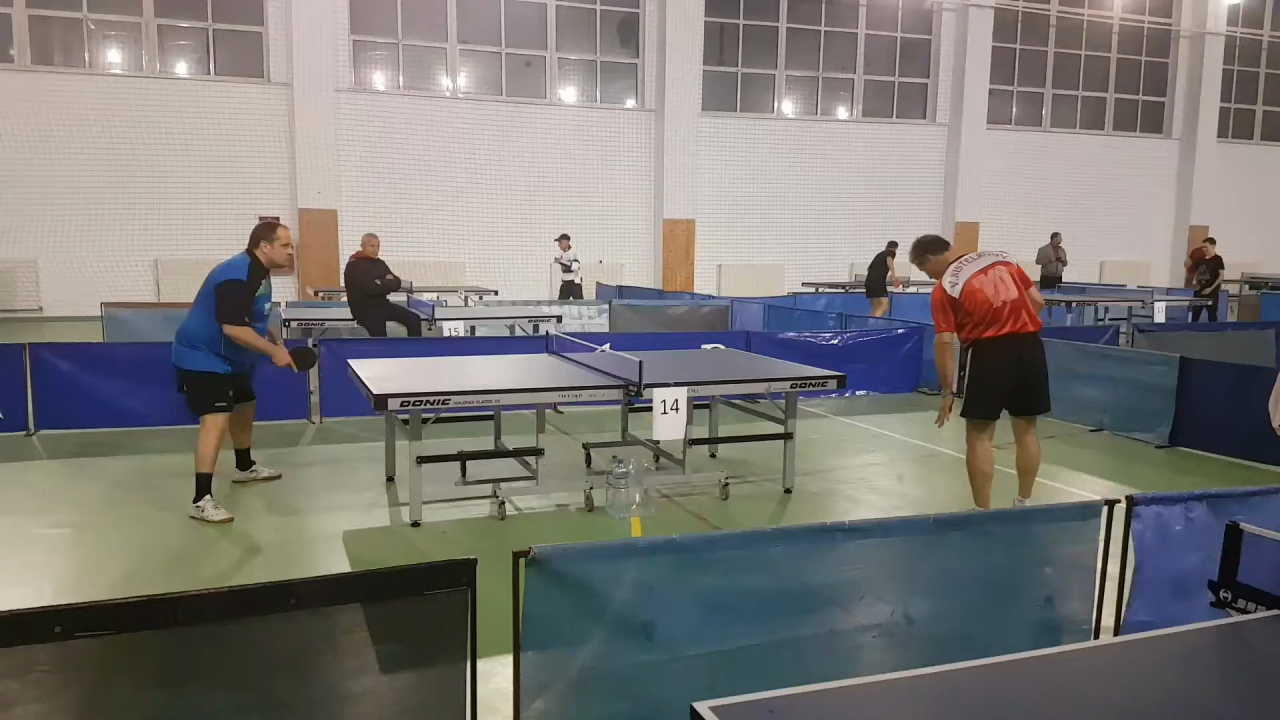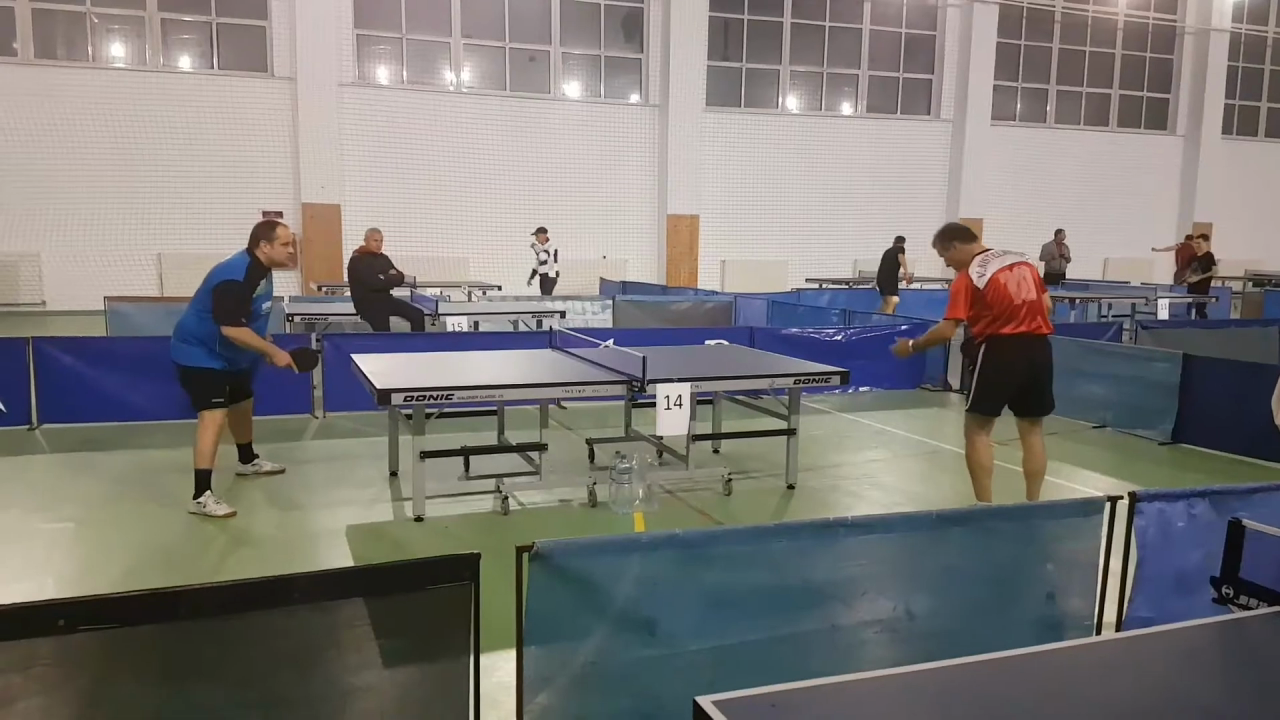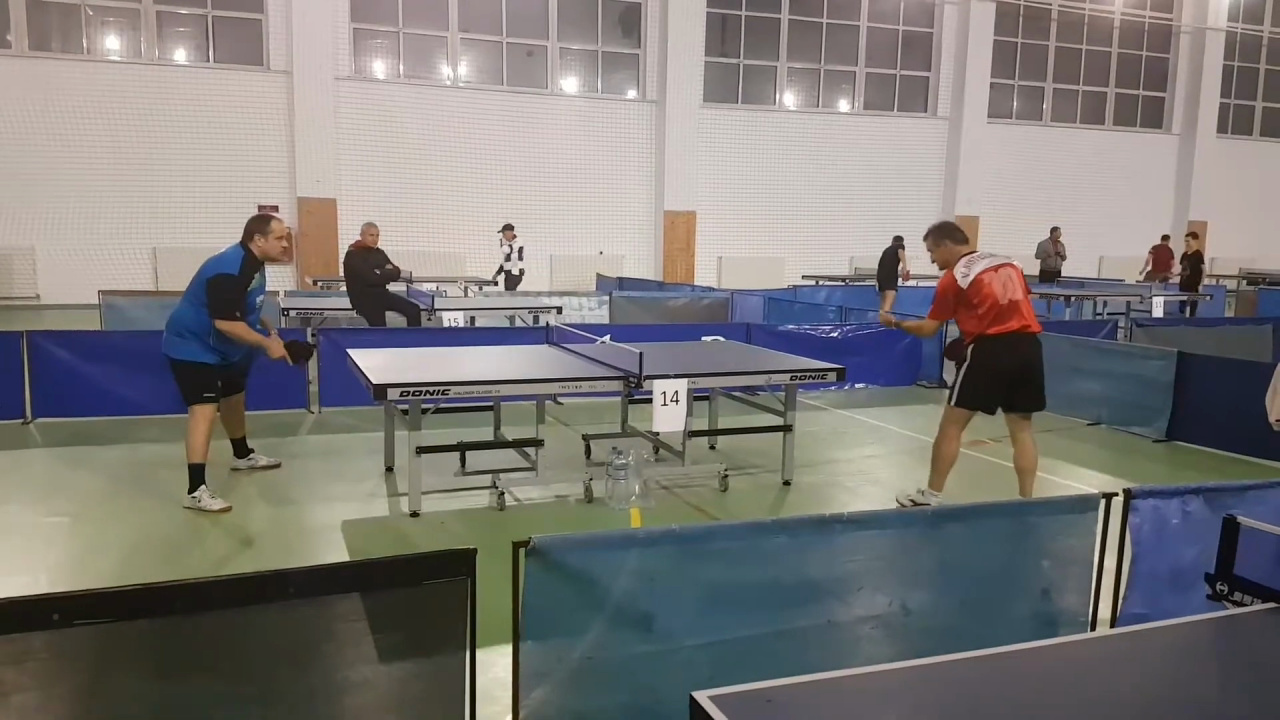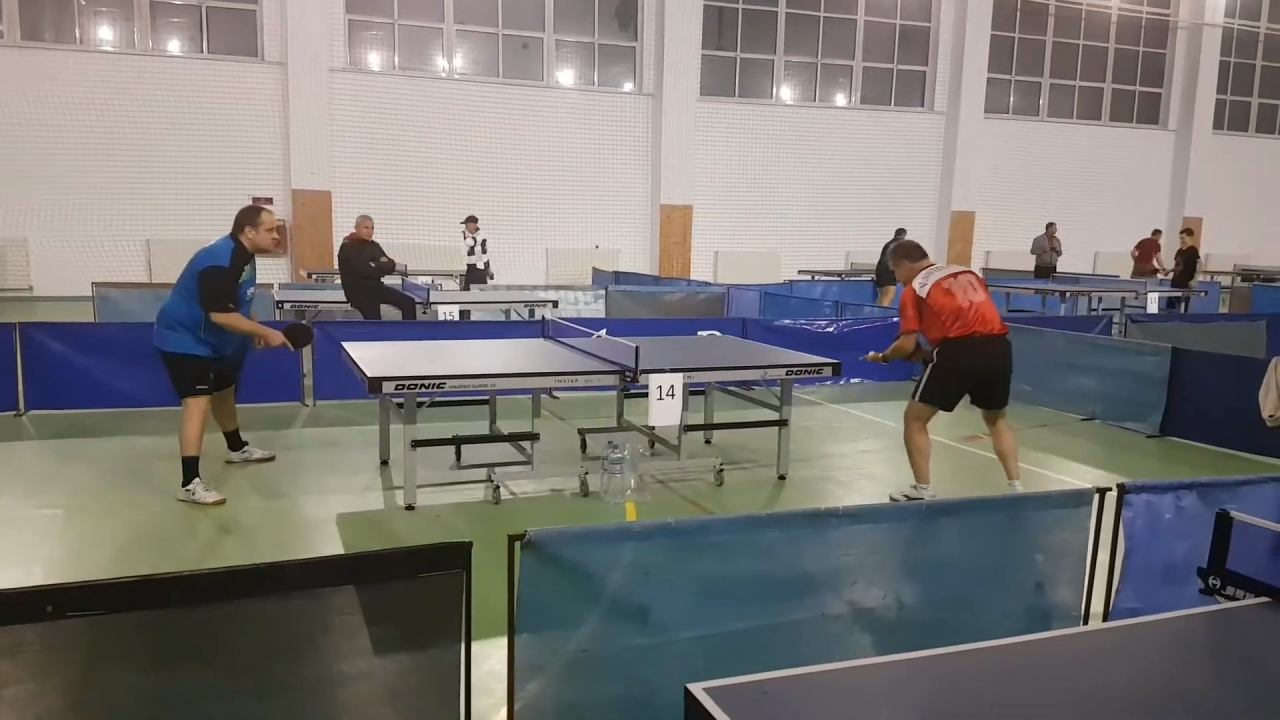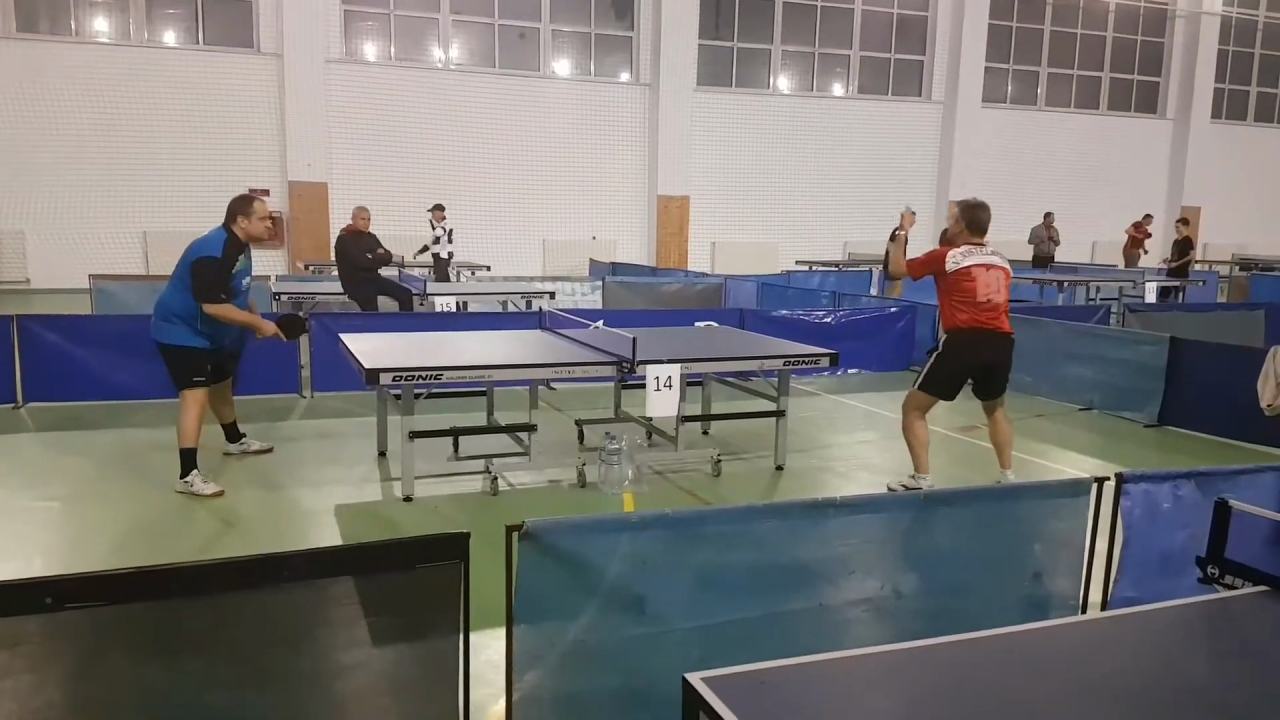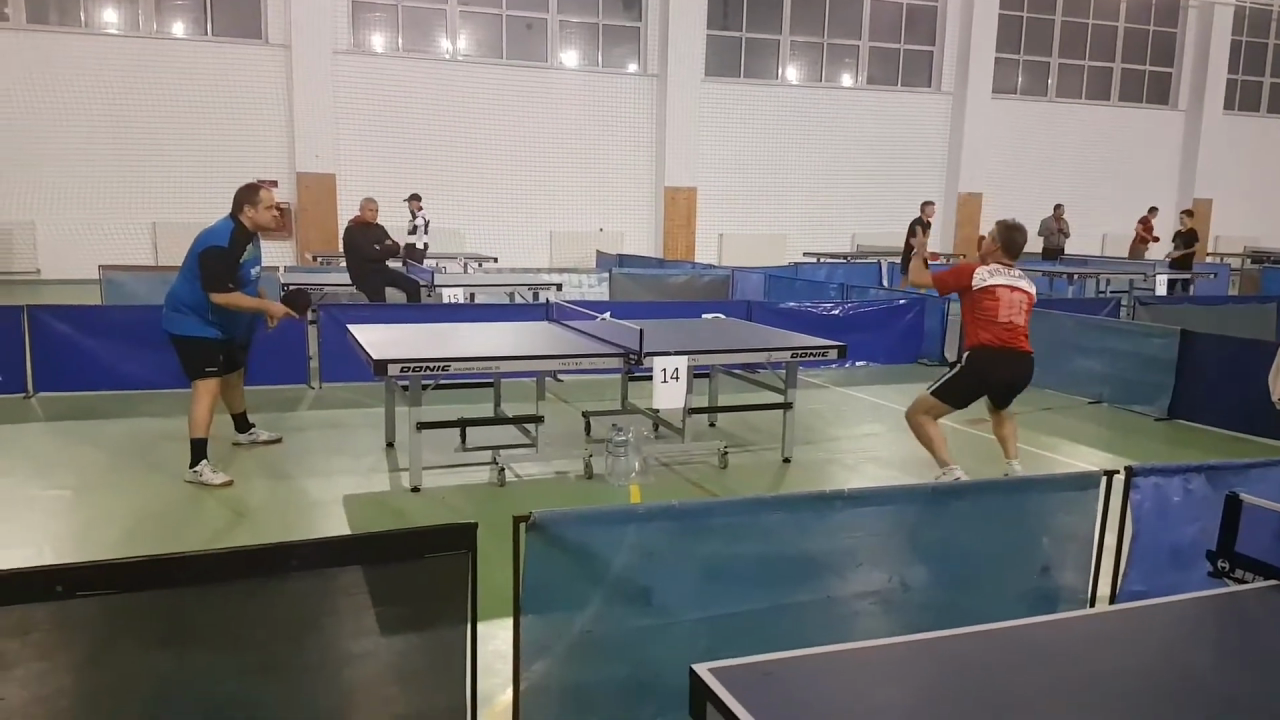
dt=0.4s
person 1, frame 1
left shoulder: (257, 271)
right shoulder: (238, 277)
right elbow: (233, 327)
left wrist: (274, 339)
right wrist: (273, 352)
left hip: (226, 358)
right hip: (202, 357)
left knee: (243, 408)
right knee: (216, 420)
left ankle: (245, 467)
right ankle: (201, 500)
person 1, frame 2
left shoulder: (260, 270)
right shoulder: (236, 277)
right elbow: (232, 329)
left wrist: (267, 344)
right wrist: (272, 352)
left hip: (227, 355)
right hip: (199, 353)
left knee: (242, 405)
right knee: (214, 416)
left ankle: (247, 461)
right ankle: (201, 496)
person 1, frame 3
left shoulder: (252, 263)
right shoulder: (230, 270)
right elbow: (226, 322)
left wrist: (269, 331)
right wrist: (267, 345)
left hip: (218, 349)
right hip: (192, 346)
left knee: (234, 398)
right knee: (204, 410)
left ankle: (243, 455)
right ankle: (196, 491)
person 1, frame 4
left shoulder: (242, 255)
right shoulder: (221, 262)
right elbow: (221, 315)
left wrist: (254, 329)
right wrist: (267, 332)
left hip: (209, 341)
right hip: (184, 339)
left knee: (224, 391)
right knee: (198, 403)
left ankle: (237, 448)
right ankle: (190, 484)
person 1, frame 5
left shoulder: (239, 246)
right shoulder: (213, 252)
right elbow: (214, 306)
left wrist: (253, 314)
right wrist: (258, 323)
left hip: (209, 333)
right hip: (182, 331)
left knee: (222, 384)
right knee: (196, 395)
left ankle: (235, 440)
right ankle: (188, 475)
person 1, frame 6
left shoulder: (248, 235)
right shoulder: (220, 242)
right elbow: (221, 295)
left wrist: (265, 306)
right wrist: (268, 305)
left hip: (223, 324)
right hip: (194, 322)
left knee: (233, 375)
right knee: (207, 386)
left ankle: (244, 430)
right ankle: (197, 465)
person 2, frame 1
left shoulder: (944, 287)
right shoulder: (1003, 259)
left elbow: (945, 342)
right elbow: (1037, 301)
left wrist: (947, 393)
left hip: (989, 353)
right hip: (1029, 347)
left knee: (979, 437)
right knee: (1027, 432)
left ankle: (983, 513)
right ankle: (1024, 505)
person 2, frame 2
left shoulder: (969, 278)
right shoulder: (1022, 259)
left elbow: (948, 330)
right elbow: (1046, 306)
left wrist: (913, 346)
left hip: (1000, 352)
right hip: (1038, 349)
left knee: (977, 433)
right knee: (1032, 433)
left ankle: (985, 508)
person 2, frame 3
left shoulder: (953, 278)
right shoulder: (1009, 263)
left elbow: (930, 329)
right elbow: (1019, 306)
left wrist: (896, 323)
left hip: (989, 350)
right hip: (1027, 347)
left knee: (951, 424)
right knee: (1022, 430)
left ankle: (932, 496)
right ankle: (1026, 501)
person 2, frame 4
left shoulder: (914, 289)
right shoulder: (967, 272)
left elbow: (907, 346)
left wrist: (882, 357)
left hip: (957, 352)
right hip: (997, 348)
left knee: (915, 419)
right knee: (997, 421)
left ankle: (923, 490)
right ankle: (1015, 488)
person 2, frame 5
left shoulder: (947, 257)
right shoulder: (1001, 262)
left elbow: (896, 269)
left wrist: (900, 236)
left hip: (961, 344)
right hip: (1000, 344)
left knee: (913, 409)
right knee: (995, 409)
left ankle: (921, 479)
right ankle: (1007, 477)
person 2, frame 6
left shoulder: (975, 274)
right shoulder: (1028, 286)
left elbow: (917, 280)
left wrist: (918, 252)
left hip: (984, 361)
right hip: (1021, 365)
left knee: (917, 413)
right knee: (998, 407)
left ankle: (951, 472)
right ankle: (1014, 468)
